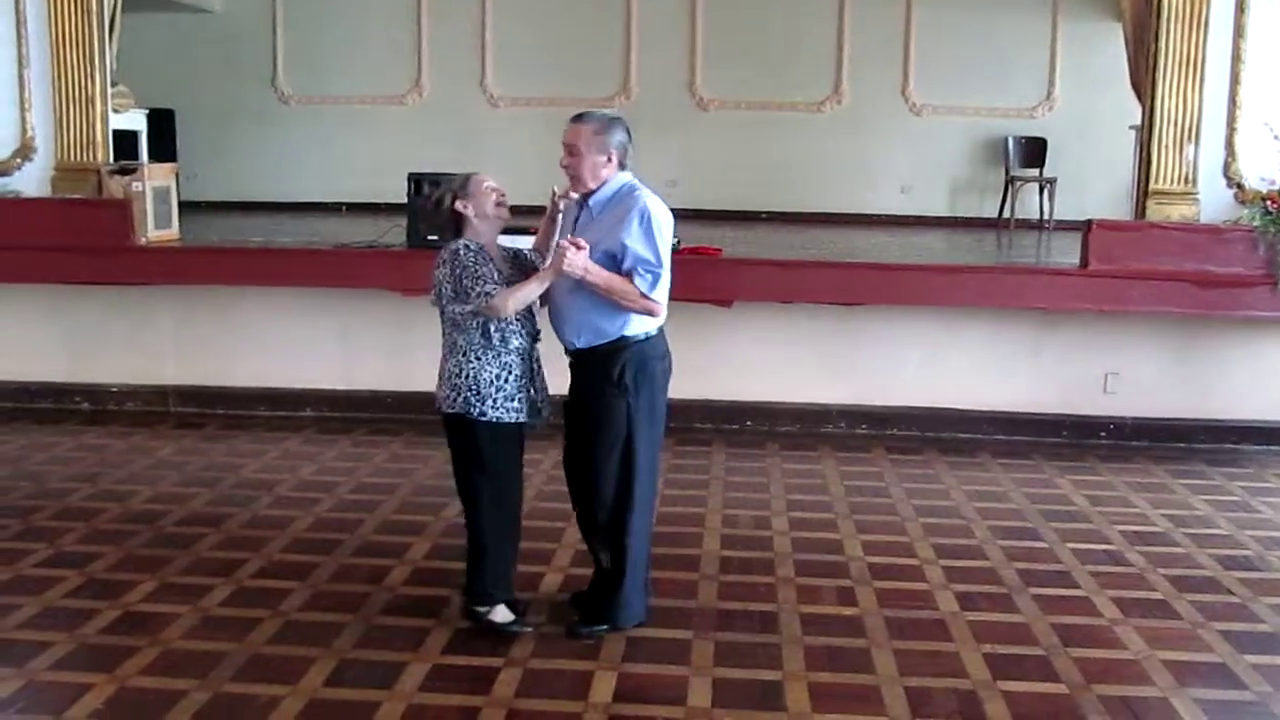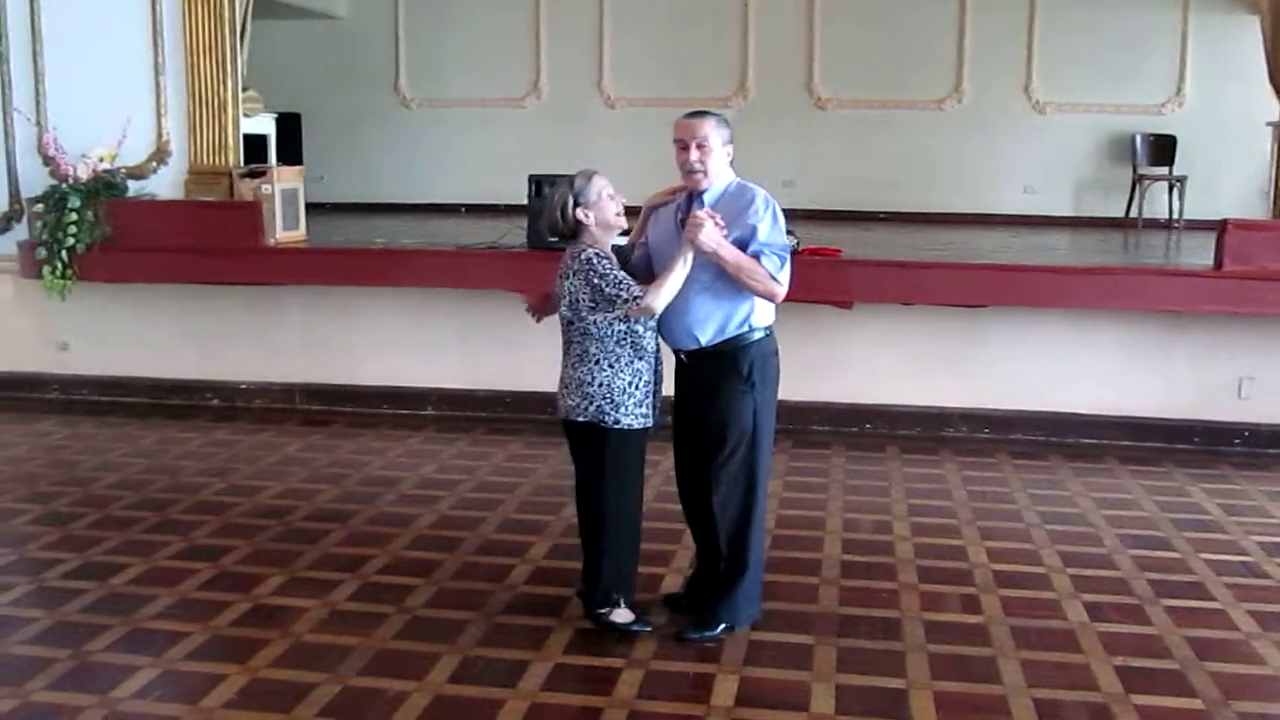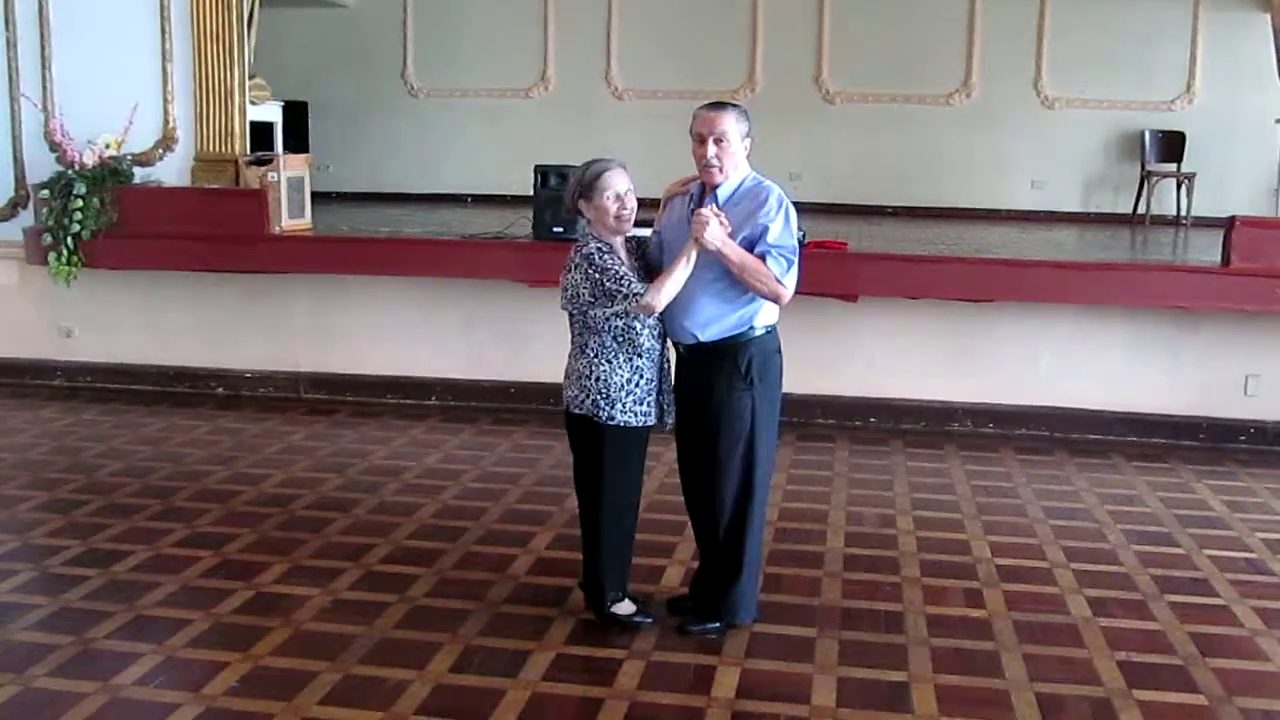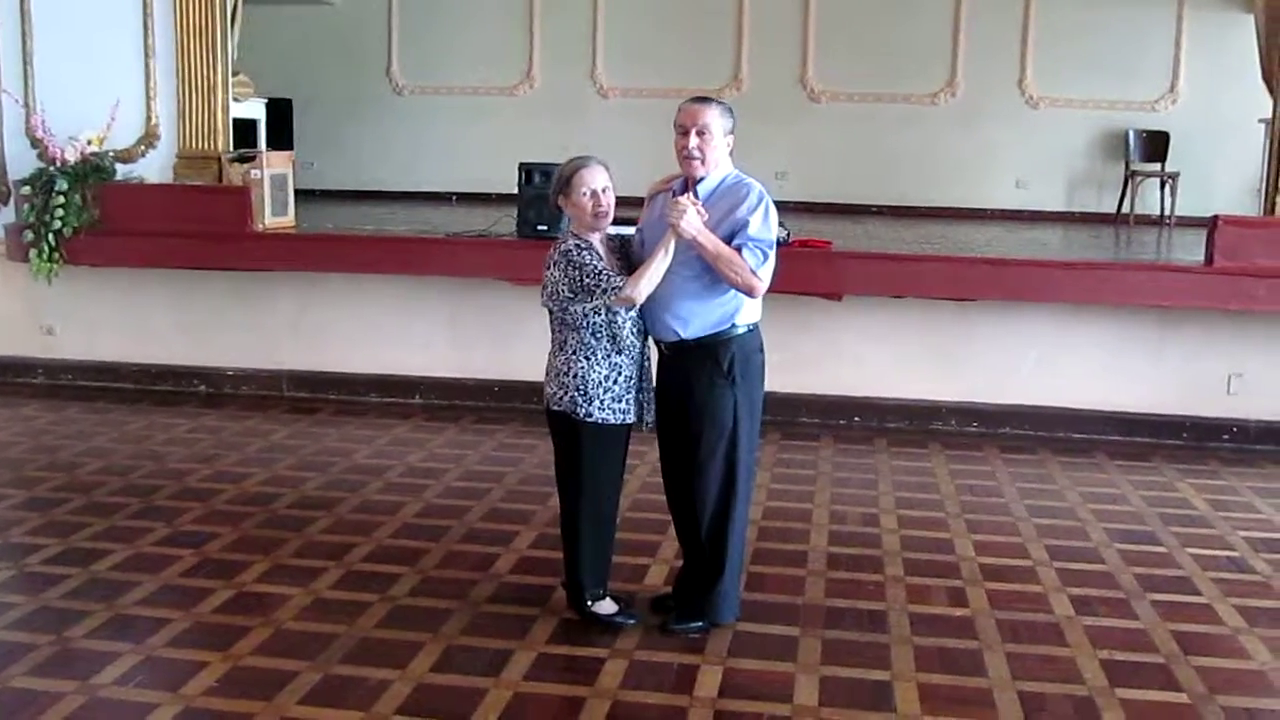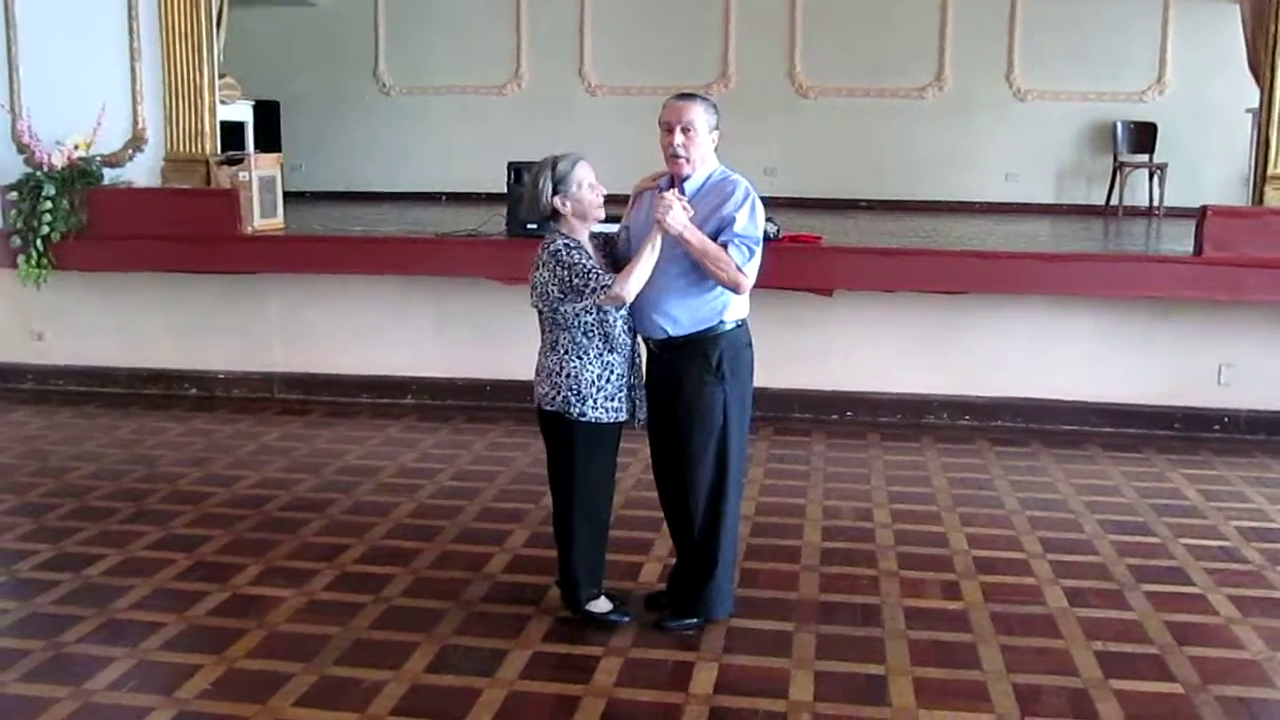
dt=1s
person 1, frame 1
left shoulder: (641, 210)
right shoulder: (582, 207)
left elbow: (653, 301)
left wrist: (587, 270)
left hip: (628, 362)
right hip: (590, 359)
left knee: (620, 484)
right knee: (583, 473)
left ankle: (622, 602)
right ankle: (607, 579)
person 1, frame 2
left shoulder: (753, 203)
right shoulder: (665, 215)
left elbow: (775, 287)
right elbow: (629, 277)
left wrist: (716, 246)
left hip: (740, 360)
right hip: (691, 362)
left knee: (734, 482)
right knee: (693, 478)
left ankle: (732, 603)
right ankle: (707, 581)
person 1, frame 3
left shoulder: (768, 201)
right shoulder: (678, 203)
left elbow: (780, 289)
right elbow: (650, 269)
left wrist: (720, 244)
left hip: (742, 359)
right hip: (691, 358)
left knee: (736, 482)
right knee: (697, 479)
left ankle: (729, 602)
right ankle: (707, 585)
person 1, frame 4
left shoulder: (748, 198)
right shoulder: (662, 198)
left elbow: (754, 281)
right elbow: (636, 267)
left wrist: (696, 233)
left hip: (724, 357)
right hip: (672, 356)
left knee: (718, 482)
right knee: (680, 478)
left ankle: (713, 600)
right ankle: (691, 583)
person 1, frame 5
left shoulder: (735, 194)
right shoulder: (647, 194)
left elbow: (740, 278)
right elbow: (623, 264)
left wrist: (683, 229)
left hip: (713, 354)
right hip: (661, 353)
left knee: (709, 479)
right knee: (671, 476)
left ankle: (706, 597)
right ankle: (685, 579)
person 2, frame 1
left shoulder: (506, 255)
right shoulder: (459, 256)
left elbow: (535, 262)
right elbow: (501, 305)
left wrist: (553, 215)
right wrist: (559, 269)
left hip: (508, 397)
right hip: (477, 400)
left knee: (504, 496)
right knee: (490, 500)
left ankle: (494, 586)
right ankle: (483, 599)
person 2, frame 2
left shoulder: (603, 257)
right shoulder: (586, 263)
right elbow: (650, 303)
left wrist: (648, 213)
right wrist: (690, 246)
left hip: (619, 403)
right hip: (603, 407)
left knee: (617, 500)
right knee: (609, 502)
left ankle: (604, 588)
right ankle: (603, 600)
person 2, frame 3
left shoulder: (631, 247)
right shoulder: (589, 257)
right elbow: (650, 301)
right wrist: (696, 243)
left hip: (630, 397)
right hip: (603, 400)
left knee: (621, 496)
right knee: (607, 497)
left ankle: (606, 582)
right ankle: (605, 594)
person 2, frame 4
left shoulder: (618, 246)
right shoulder: (568, 255)
right elbow: (631, 294)
right wrist: (674, 232)
left hip: (614, 394)
right hip: (582, 396)
left knee: (604, 494)
right knee: (586, 495)
left ankle: (591, 582)
right ankle: (586, 593)
person 2, frame 5
left shoulder: (599, 245)
right shoulder: (557, 255)
right elbow: (620, 293)
right wrist: (659, 229)
left hip: (604, 392)
right hip: (574, 396)
left knee: (597, 493)
right knee: (579, 494)
left ankle: (586, 581)
right ankle: (580, 592)
